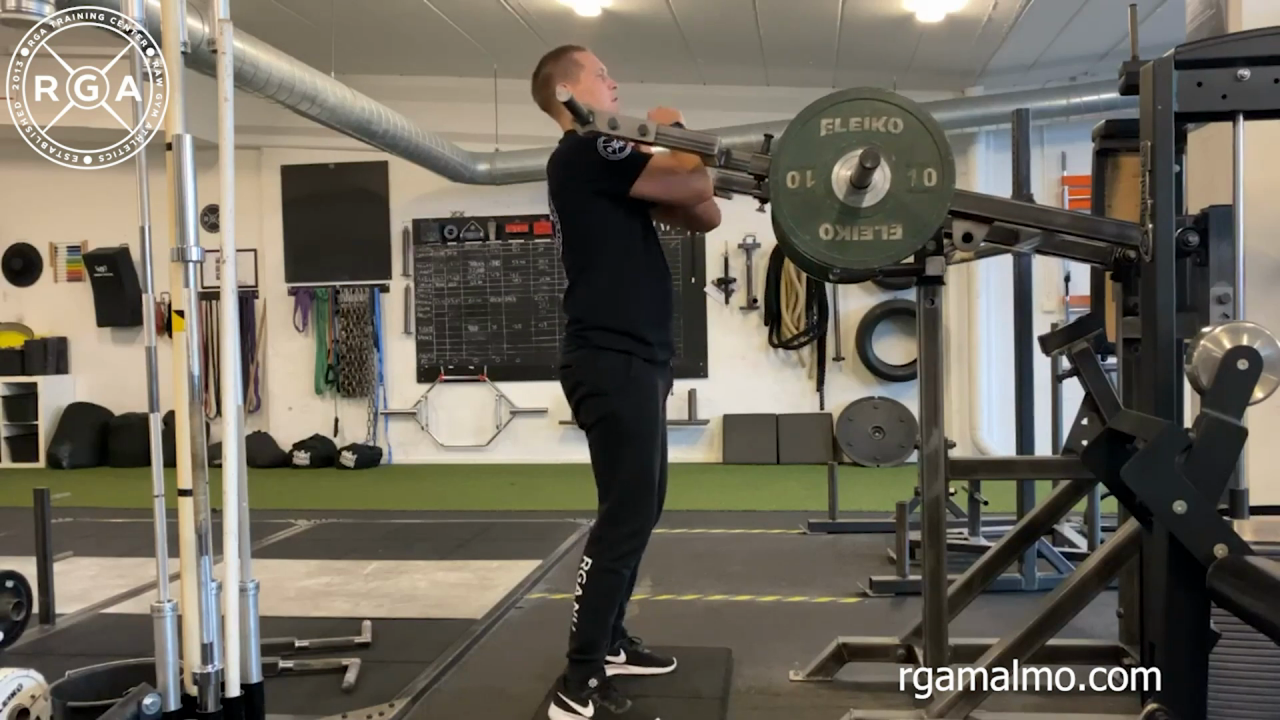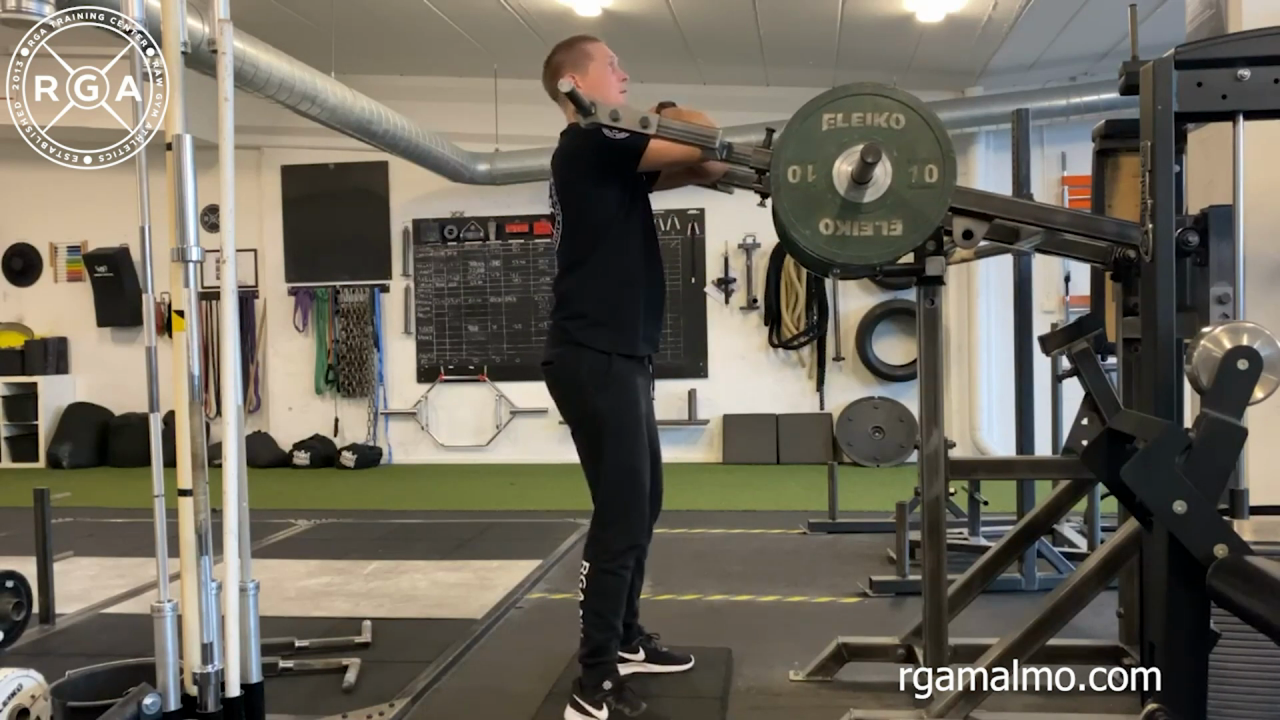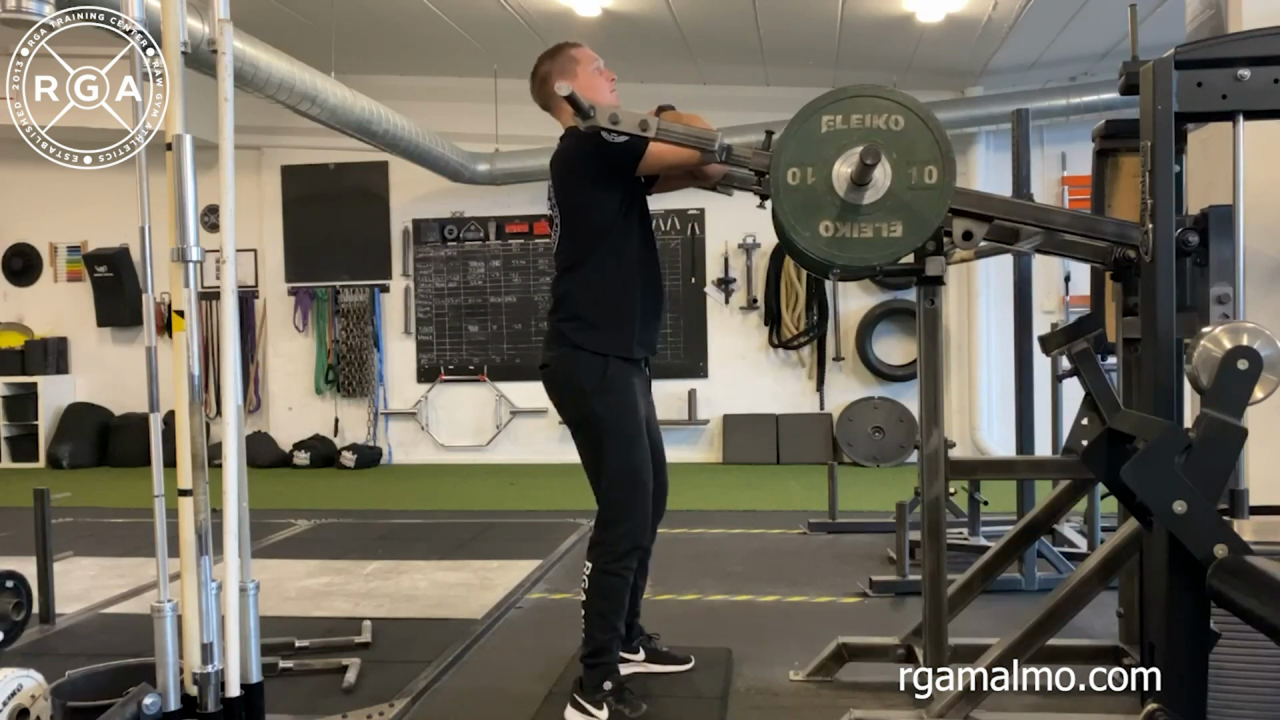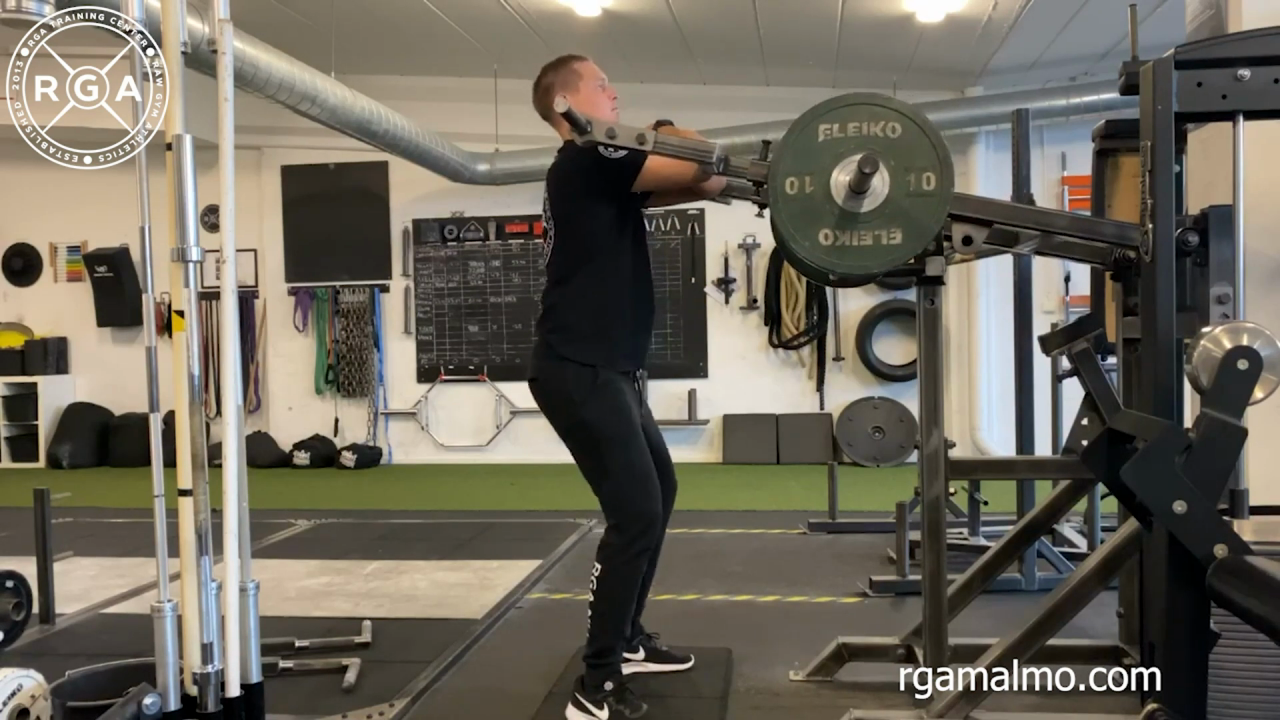
dt=0.4s
person 1, frame 1
left shoulder: (606, 163)
right shoulder: (585, 155)
left elbow: (705, 215)
right elbow: (697, 189)
left wrist: (665, 149)
right wrist: (673, 134)
left hip: (631, 357)
right hip: (611, 362)
left knee: (637, 509)
right knee: (625, 516)
left ankle: (608, 641)
person 1, frame 2
left shoulder: (608, 156)
right shoulder: (590, 143)
left elbow: (705, 165)
right elbow: (704, 146)
left wrist: (672, 130)
right wrist: (674, 118)
left hip: (618, 356)
right hip: (593, 360)
left knee: (640, 506)
right knee: (620, 516)
left ankle: (625, 641)
person 1, frame 3
left shoulder: (604, 158)
right shoulder: (590, 147)
left elbow: (699, 169)
right elbow: (701, 148)
left wrist: (705, 159)
right wrist: (672, 121)
left hip: (615, 358)
right hip: (591, 361)
left knee: (647, 501)
right knee: (625, 516)
left ankle: (626, 640)
person 1, frame 4
left shoulder: (602, 173)
right shoulder: (586, 161)
left elbow: (695, 181)
right elbow: (697, 166)
left wrist: (691, 162)
right wrist: (669, 135)
left hip: (603, 368)
right hip: (577, 370)
left knee: (658, 494)
right knee: (636, 514)
left ankle: (627, 639)
